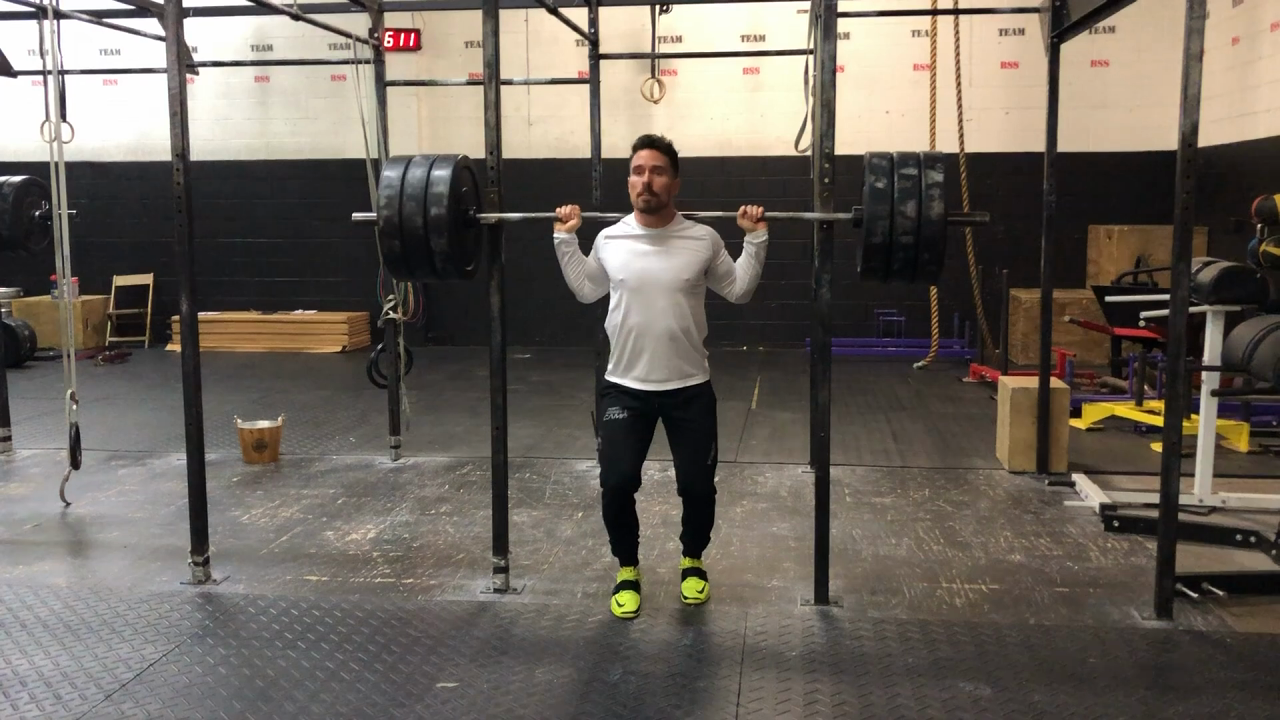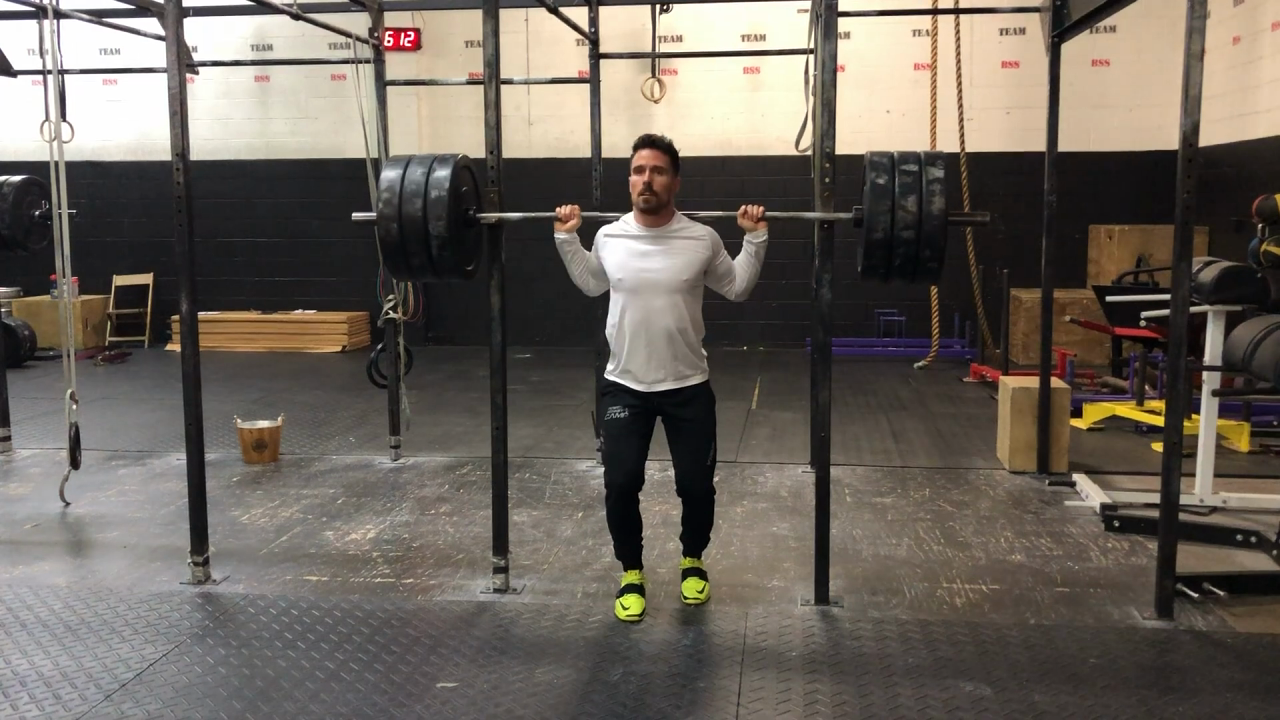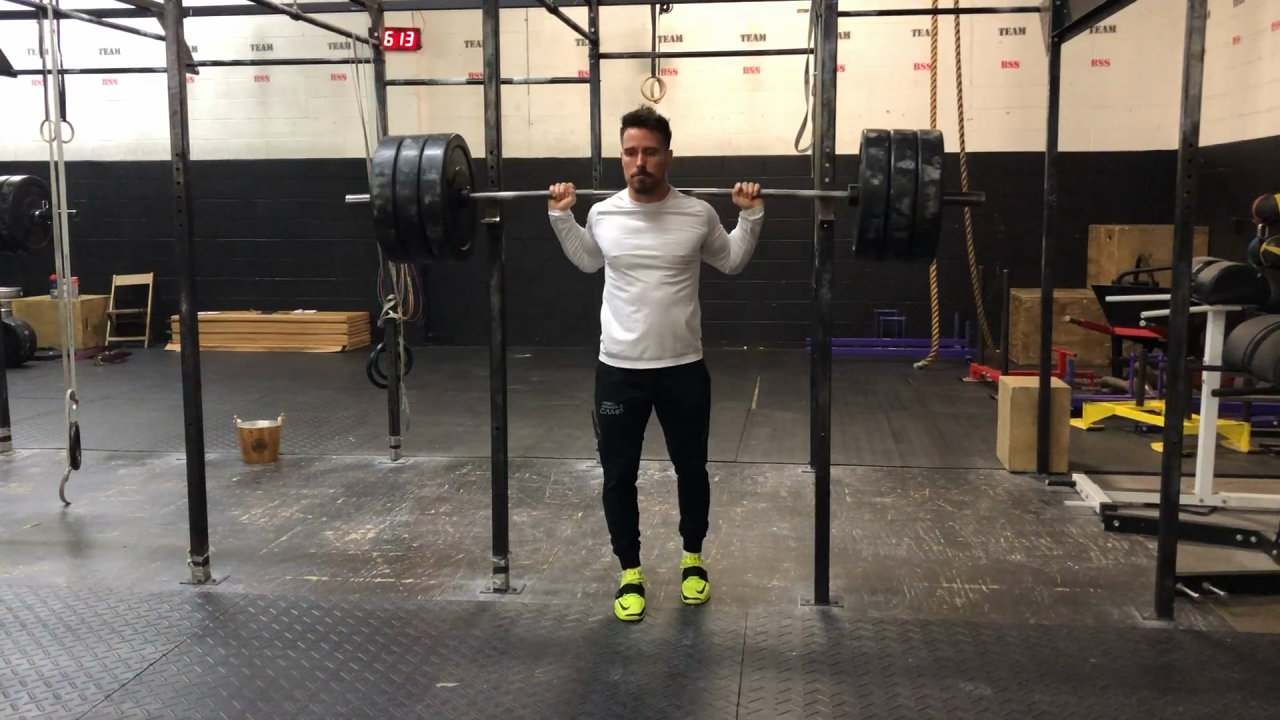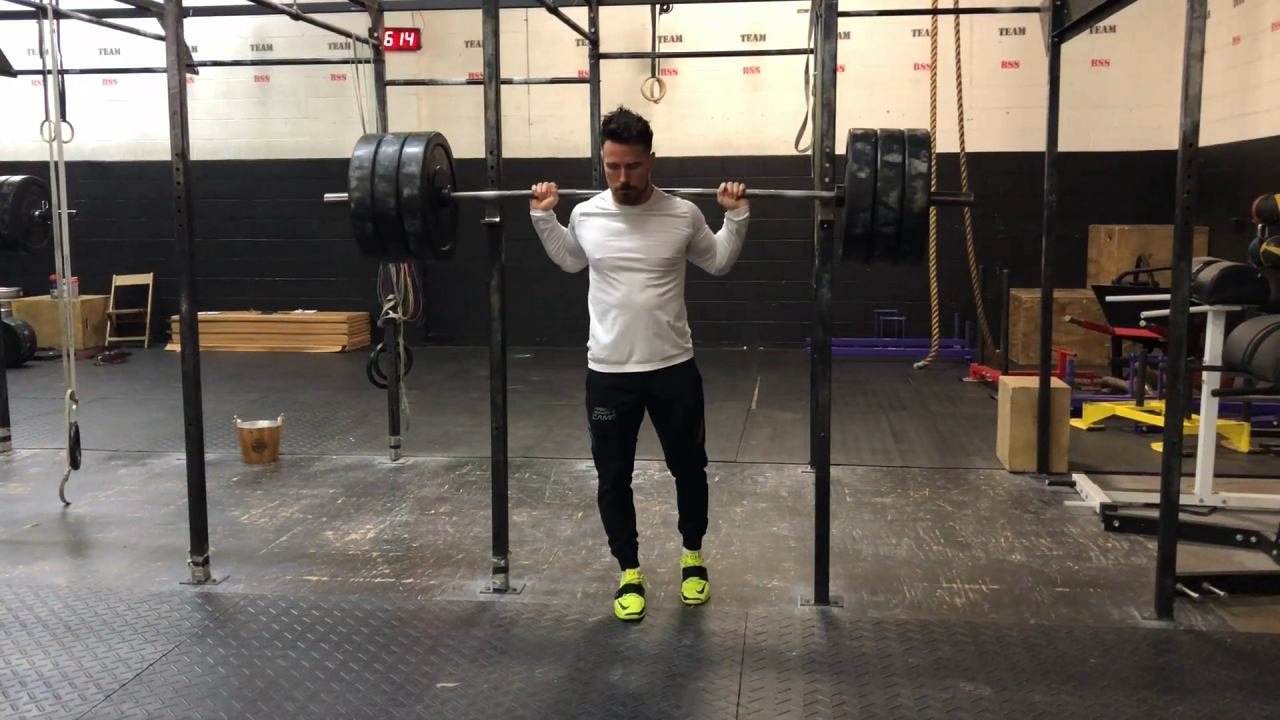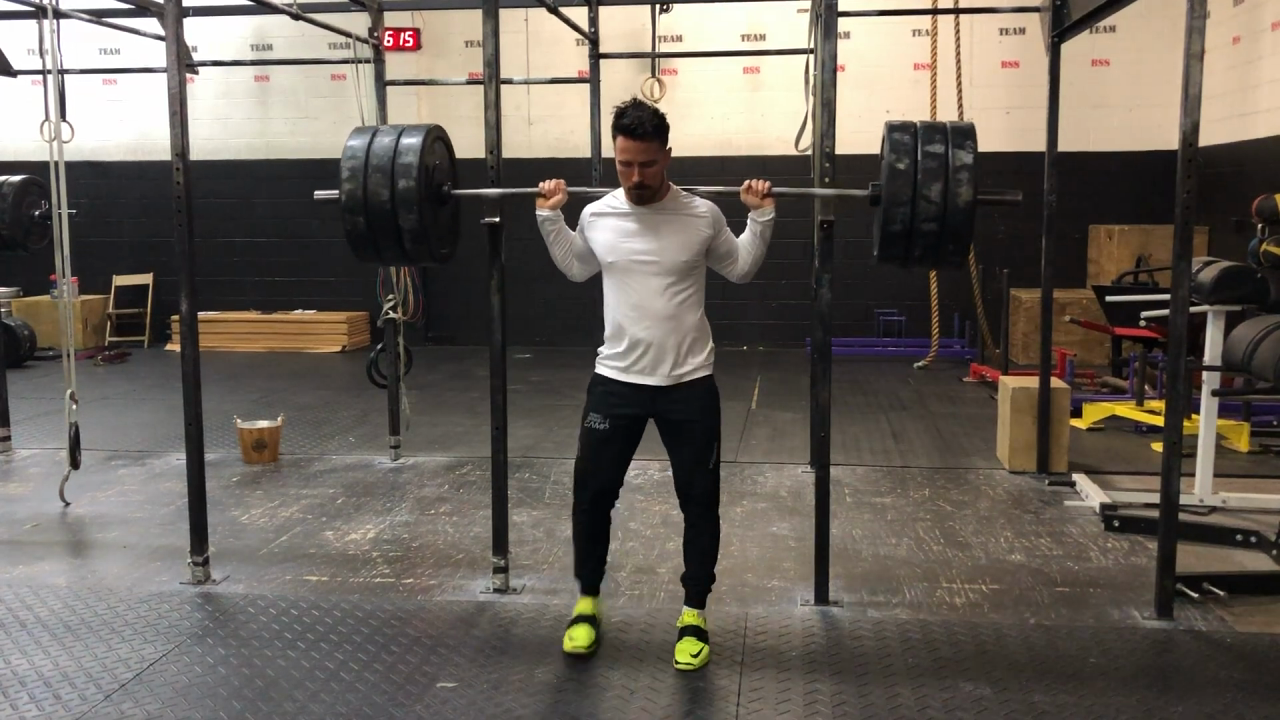
dt=1s
person 1, frame 1
left shoulder: (703, 240)
right shoulder: (609, 239)
left elbow: (739, 290)
right elbow: (585, 290)
left wrist: (755, 238)
right wrist: (565, 238)
left hip: (690, 388)
right hip: (624, 387)
left knee: (698, 487)
right knee: (617, 484)
left ankle: (692, 560)
right ankle: (627, 570)
person 1, frame 2
left shoulder: (703, 239)
right shoulder: (607, 238)
left elbow: (737, 288)
right elbow: (591, 285)
left wrist: (755, 238)
right wrist: (566, 237)
left hip: (688, 386)
right hip: (623, 386)
left knee: (696, 486)
right knee: (621, 484)
left ankle: (692, 560)
right ankle: (631, 573)
person 1, frame 3
left shoulder: (697, 214)
right shoulder: (602, 213)
left elbow: (731, 261)
left wrist: (751, 215)
right wrist: (560, 215)
left hip: (682, 367)
right hip: (618, 368)
left knee: (691, 469)
right knee: (618, 476)
left ankle: (692, 557)
right ankle: (630, 572)
person 1, frame 4
left shoulder: (683, 214)
right shoulder: (585, 214)
left elbow: (719, 262)
right elbow: (568, 260)
left wrist: (737, 215)
right wrist: (543, 215)
left hip: (673, 368)
right hip: (608, 372)
left knee: (689, 469)
right knee: (613, 479)
left ankle: (693, 555)
right ankle: (630, 573)
person 1, frame 5
left shoulder: (703, 216)
right shoulder: (596, 215)
left elbow: (740, 269)
right elbow: (576, 268)
left wrist: (761, 216)
right wrist: (549, 216)
left hip: (688, 383)
right hip: (616, 379)
left knee: (699, 502)
right knee: (591, 494)
left ankle: (693, 614)
right ankle: (587, 603)
